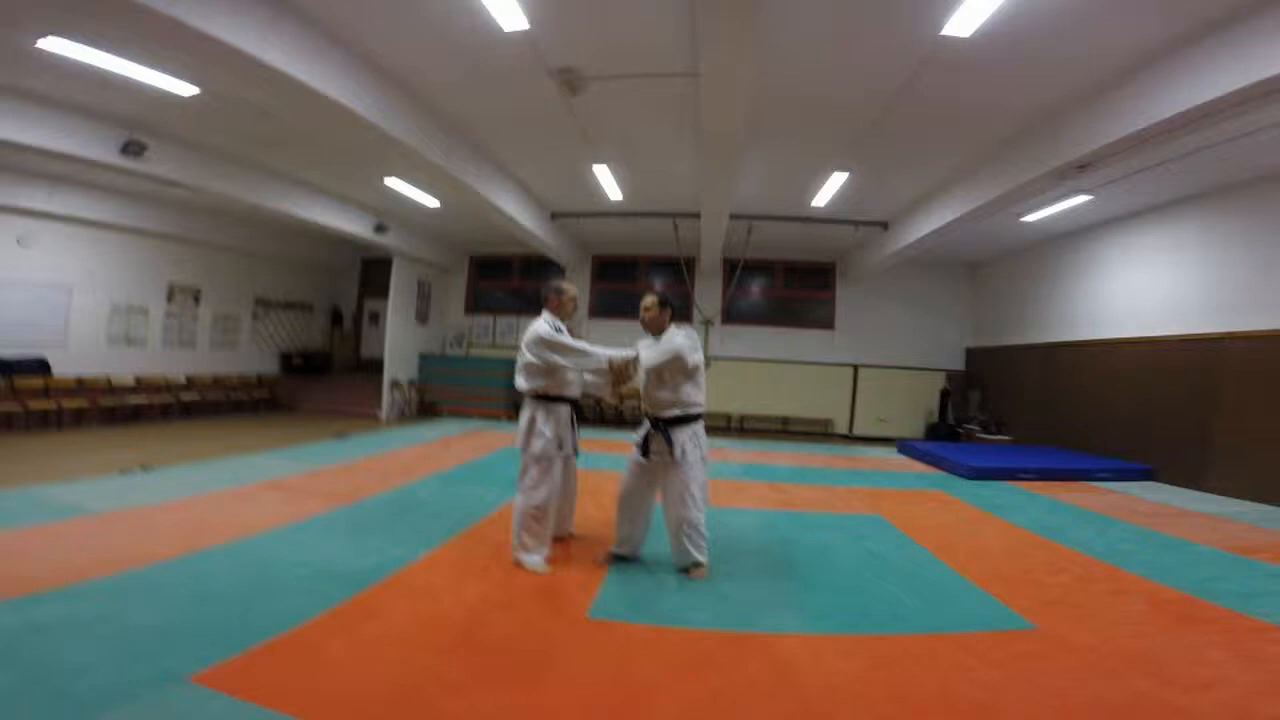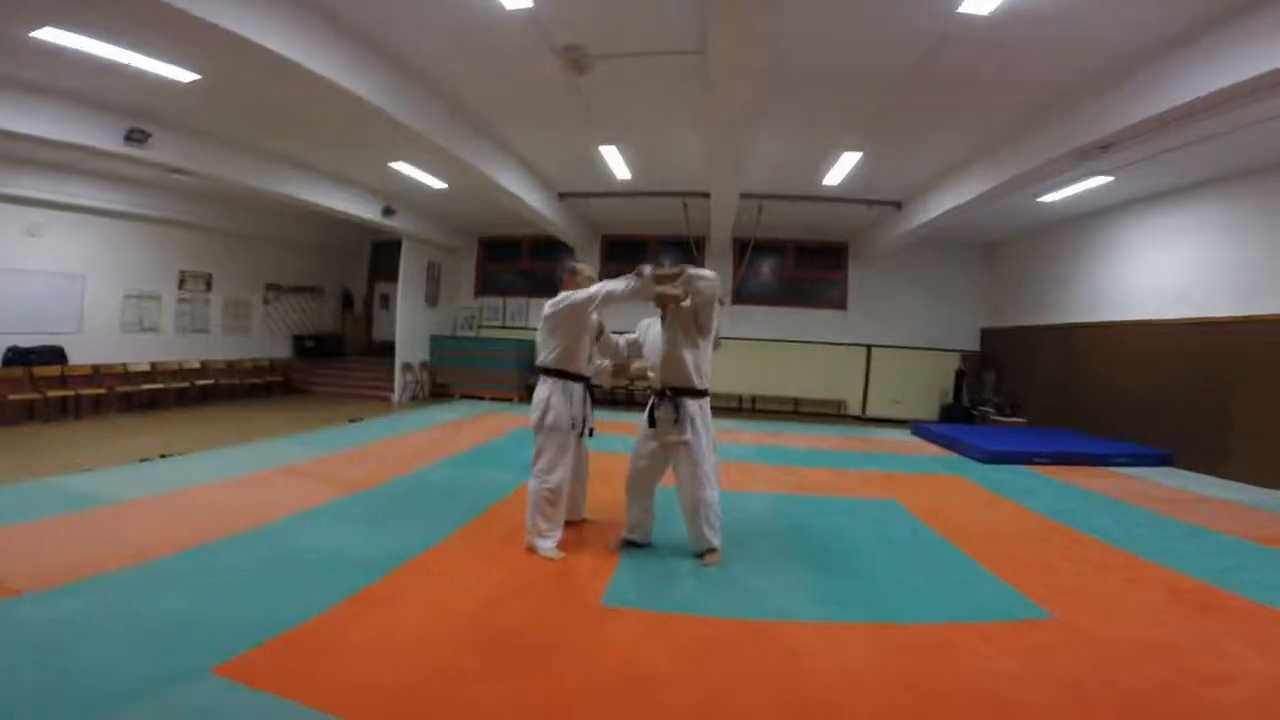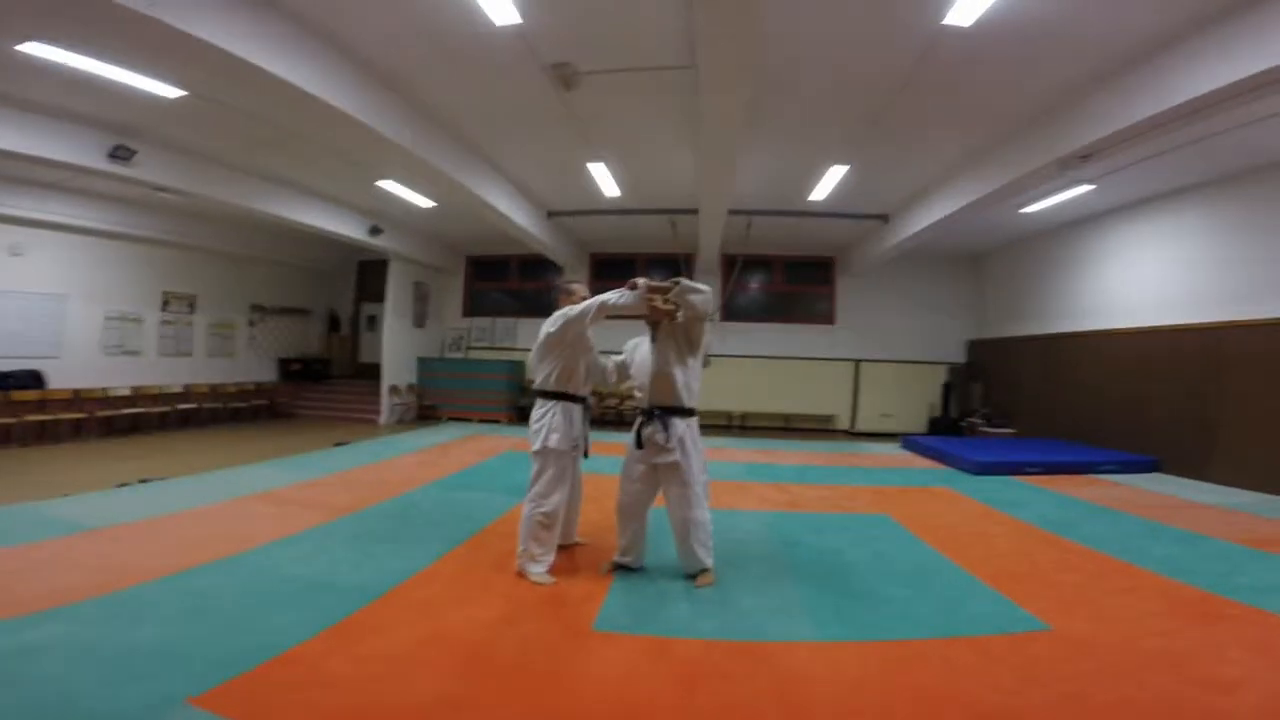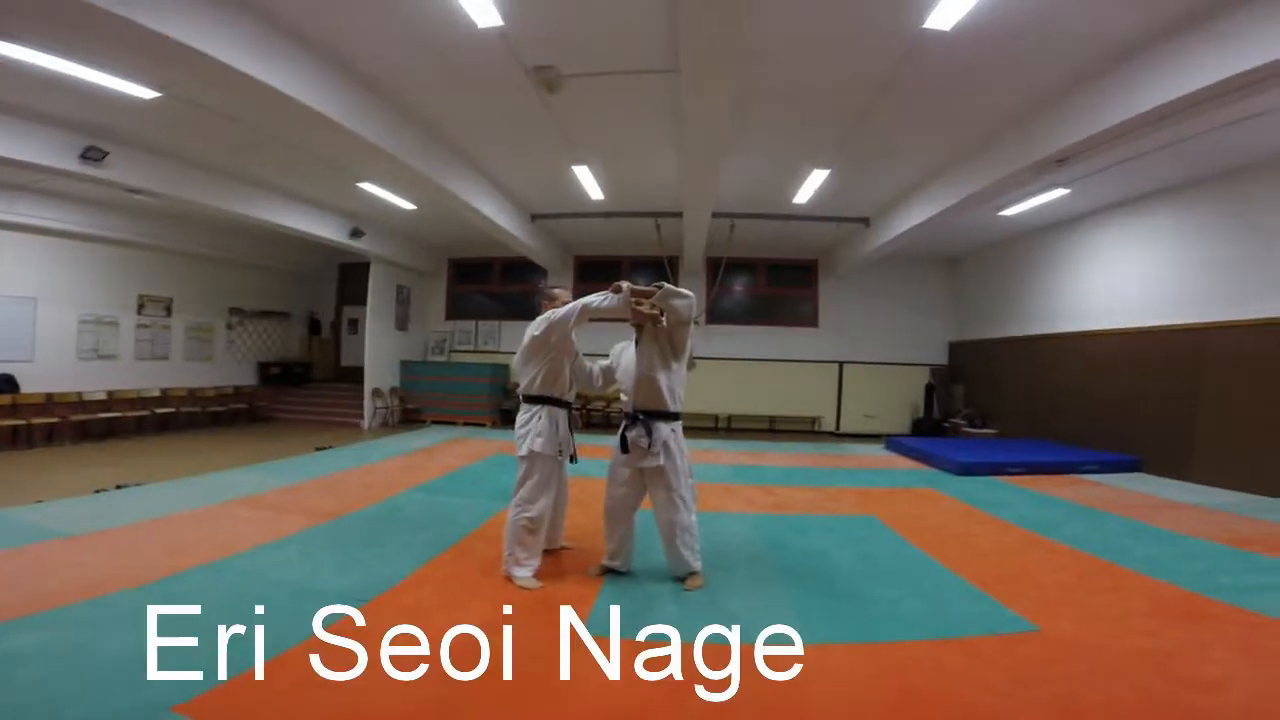
dt=0.3s
person 1, frame 1
left shoulder: (684, 337)
right shoulder: (648, 345)
left elbow: (674, 352)
left wrist: (633, 358)
left hip: (683, 436)
right hip: (653, 433)
left knee: (684, 503)
right knee: (632, 494)
left ankle: (695, 559)
right ankle: (625, 548)
person 1, frame 2
left shoulder: (697, 316)
right shoulder: (649, 326)
left elbow: (708, 282)
right elbow: (622, 351)
left hip: (690, 411)
right hip: (658, 409)
left knee: (698, 482)
right knee: (639, 477)
left ankle: (708, 544)
right ankle: (636, 534)
person 1, frame 3
left shoulder: (686, 334)
right shoulder: (636, 346)
left elbow: (701, 297)
right elbow: (611, 373)
left wrist: (653, 286)
left hip: (678, 431)
right hip: (646, 430)
left knee: (688, 503)
right knee: (631, 500)
left ankle: (701, 565)
right ankle: (628, 557)
person 1, frame 4
left shoulder: (671, 339)
right shoulder: (622, 351)
left elbow: (684, 301)
right elbow: (596, 377)
left wrist: (636, 289)
left hip: (662, 435)
right hip: (630, 434)
left knee: (674, 506)
right knee: (617, 504)
left ankle: (690, 567)
right ankle: (616, 561)
person 2, frame 1
left shoulder: (558, 331)
right shoulder: (541, 332)
left elbow: (573, 372)
right elbow: (578, 354)
left wrist: (608, 378)
right wrist: (614, 360)
left hip: (560, 416)
right hip: (543, 417)
left knee: (564, 480)
right knee: (539, 486)
left ankle: (559, 529)
right ankle: (528, 552)
person 2, frame 2
left shoulder: (577, 312)
right shoulder: (562, 306)
left elbow: (581, 355)
right elbow: (604, 293)
right wrist: (644, 281)
left hip: (573, 393)
right hip: (557, 394)
left knee: (576, 461)
right knee: (552, 468)
left ankle: (571, 513)
right ankle: (541, 537)
person 2, frame 3
left shoulder: (570, 332)
right shoulder: (559, 323)
left elbow: (593, 368)
right elbow: (600, 306)
right wrist: (640, 297)
left hip: (567, 416)
right hip: (555, 417)
left knee: (568, 485)
right knee: (547, 492)
left ankle: (563, 537)
right ankle: (532, 562)
person 2, frame 4
left shoulder: (556, 337)
right shoulder: (544, 327)
left elbow: (582, 374)
right elbow: (583, 308)
right wrist: (625, 302)
left hip: (554, 420)
right hip: (540, 421)
left knee: (555, 489)
right knee: (533, 496)
left ankle: (549, 540)
right ankle: (518, 566)
